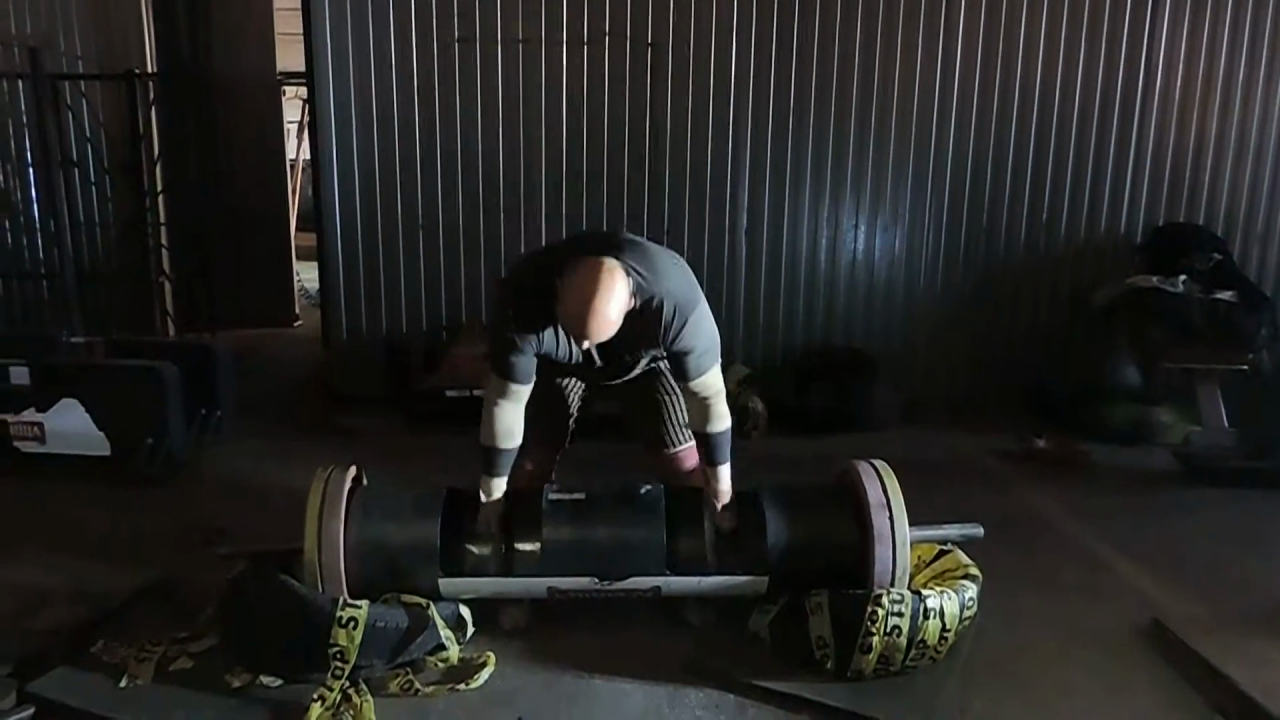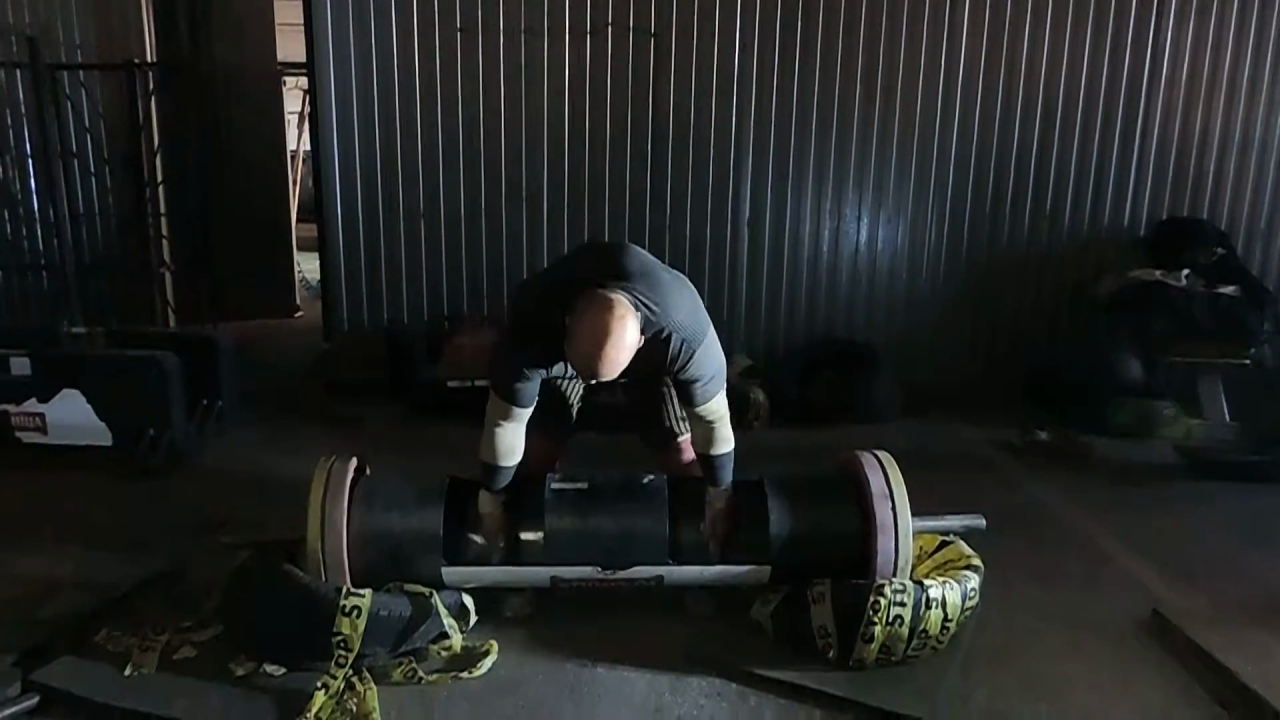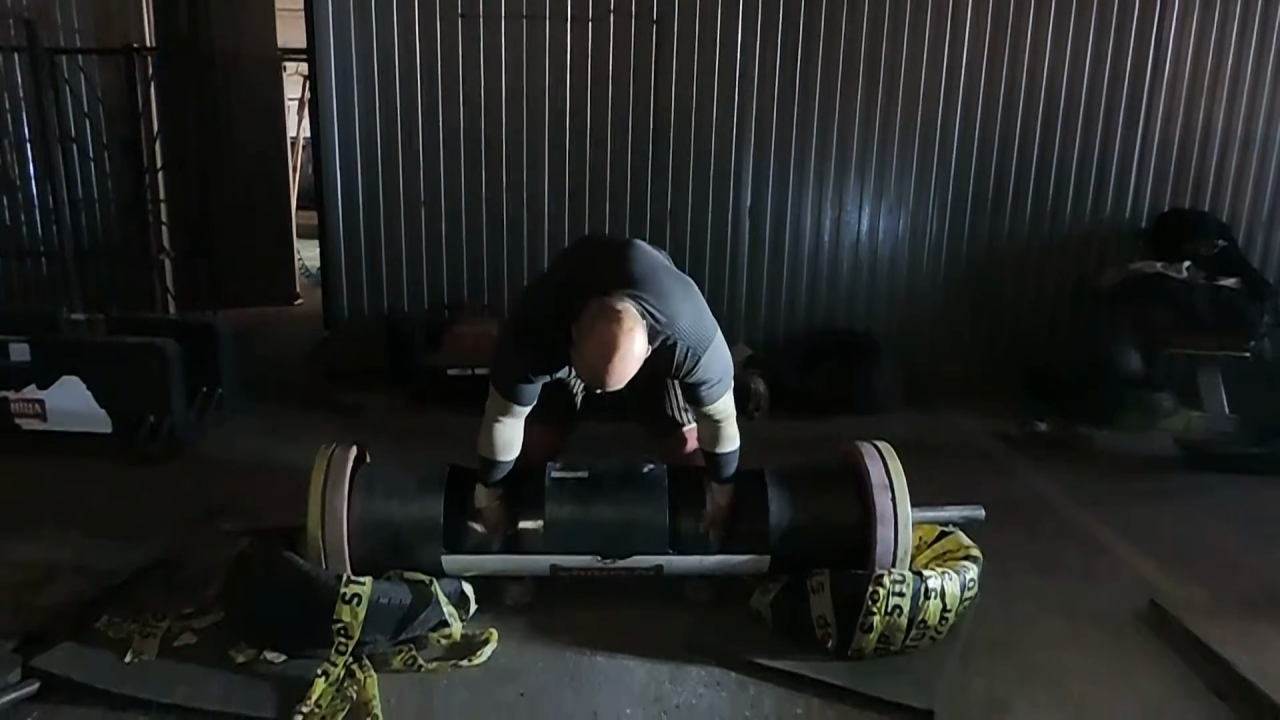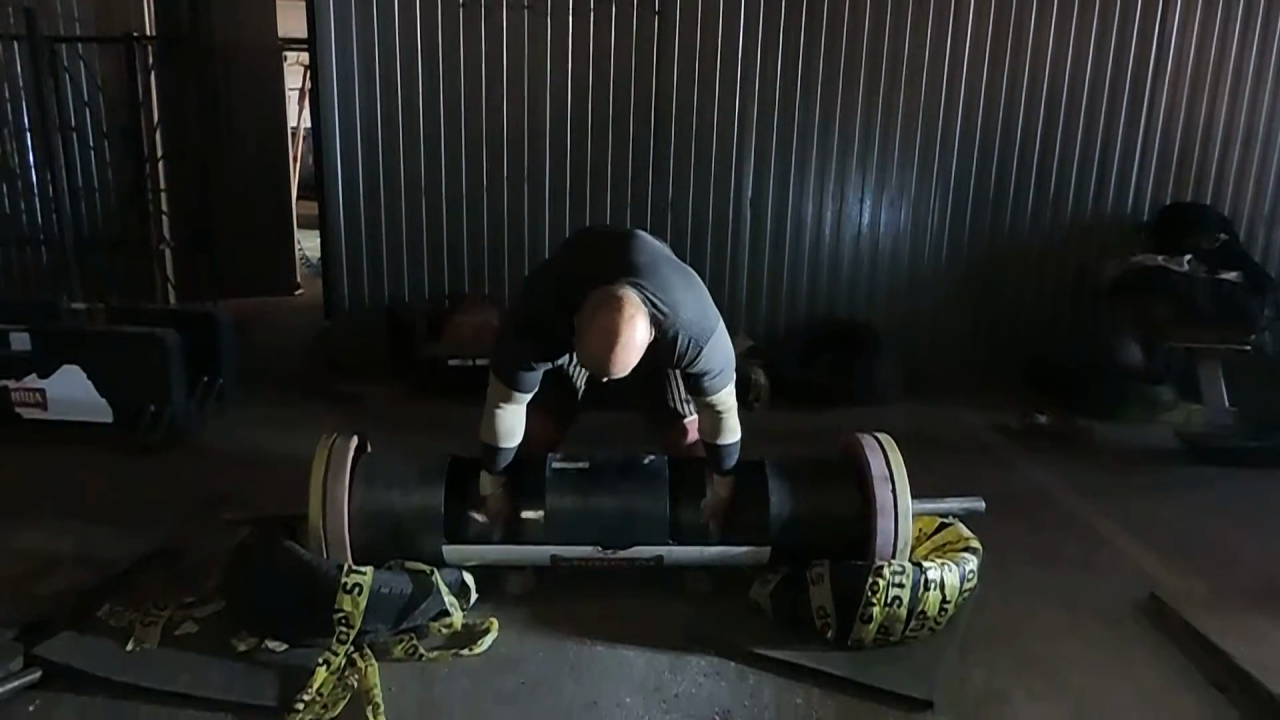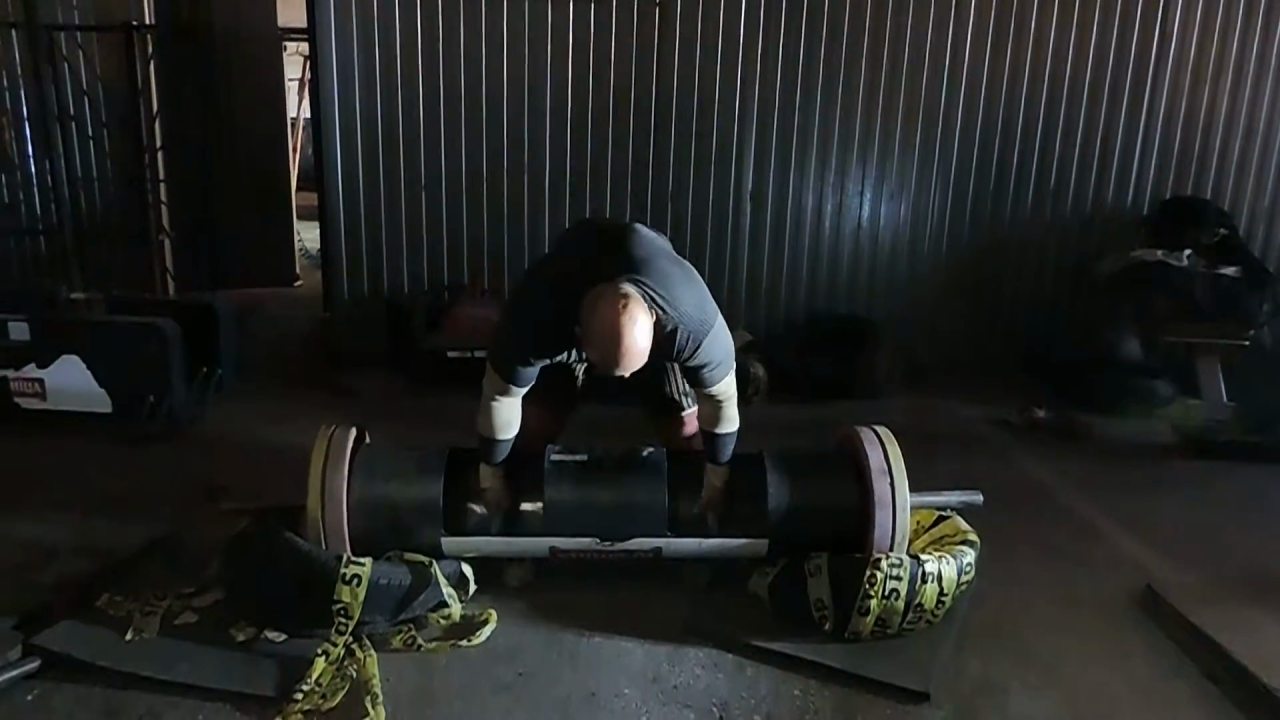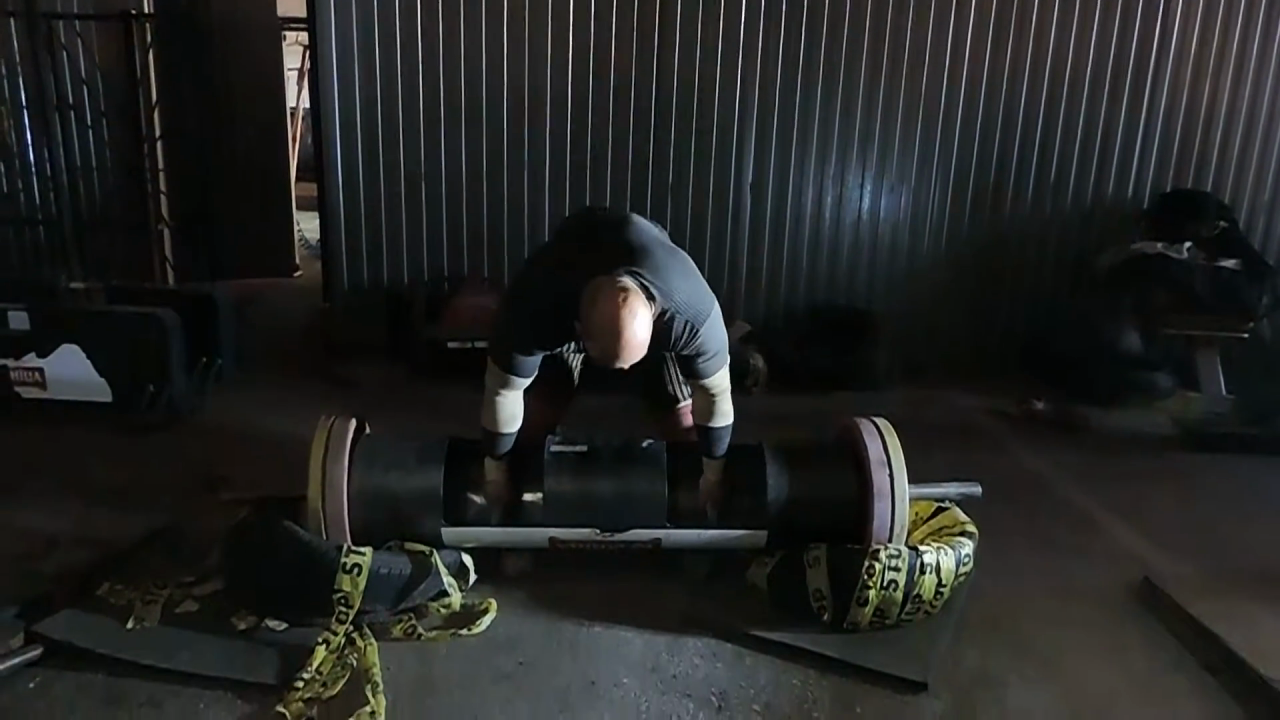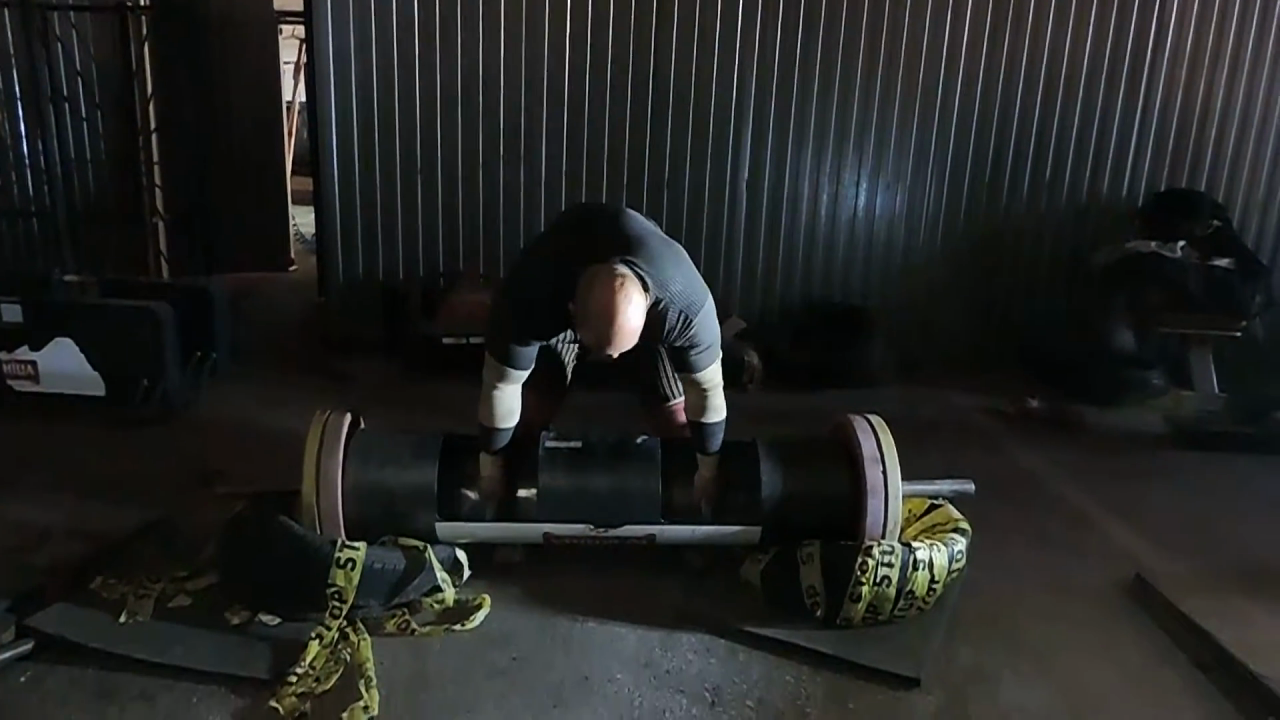
dt=0.2s
person 1, frame 1
left shoulder: (676, 302)
right shoulder: (525, 301)
left elbow: (708, 394)
right elbow: (505, 401)
left wrist: (720, 477)
right wrist: (493, 490)
left hip: (644, 361)
left knee: (684, 465)
right knee: (530, 466)
person 1, frame 2
left shoulder: (685, 332)
right shoulder: (530, 329)
left elbow: (713, 418)
right elbow: (506, 421)
left wrist: (719, 503)
right wrist: (492, 506)
left knee: (683, 453)
right knee: (535, 455)
person 1, frame 3
left shoulder: (691, 339)
right shoulder: (535, 333)
left elbow: (719, 417)
right elbow: (504, 417)
left wrist: (721, 502)
left knee: (684, 443)
right knee: (537, 444)
person 1, frame 4
left shoulder: (693, 327)
right shoulder: (537, 322)
left elbow: (720, 408)
right elbow: (505, 403)
left knee: (685, 433)
right knee: (539, 433)
person 1, frame 5
left shoulder: (693, 323)
right shoulder: (536, 318)
left elbow: (721, 396)
right elbow: (500, 395)
left wrist: (716, 483)
right wrist: (493, 480)
left knee: (684, 425)
right knee: (538, 425)
person 1, frame 6
left shoulder: (690, 311)
right shoulder: (534, 308)
left elbow: (714, 391)
right elbow: (503, 390)
left knee: (682, 415)
right knee: (537, 416)
person 1, frame 7
left shoulder: (684, 302)
right shoulder: (529, 299)
left elbow: (706, 386)
right elbow: (502, 384)
left wrist: (707, 472)
left knee: (675, 413)
right knee: (531, 412)
